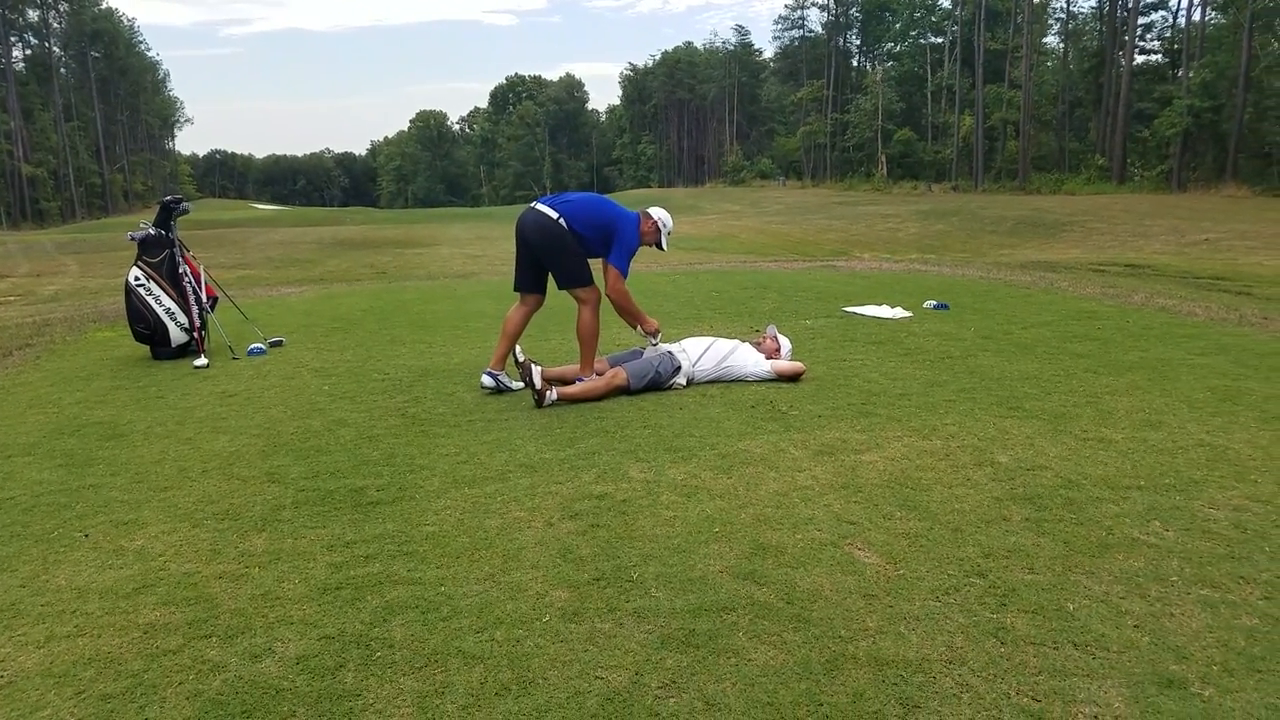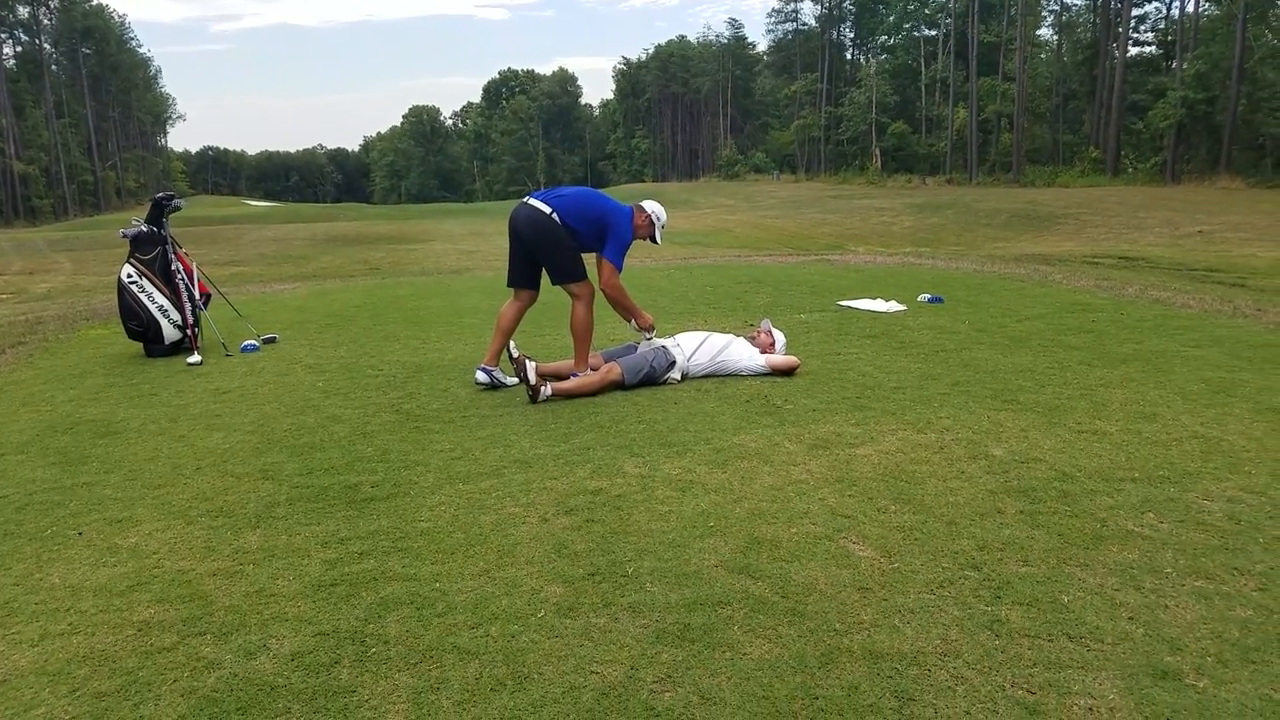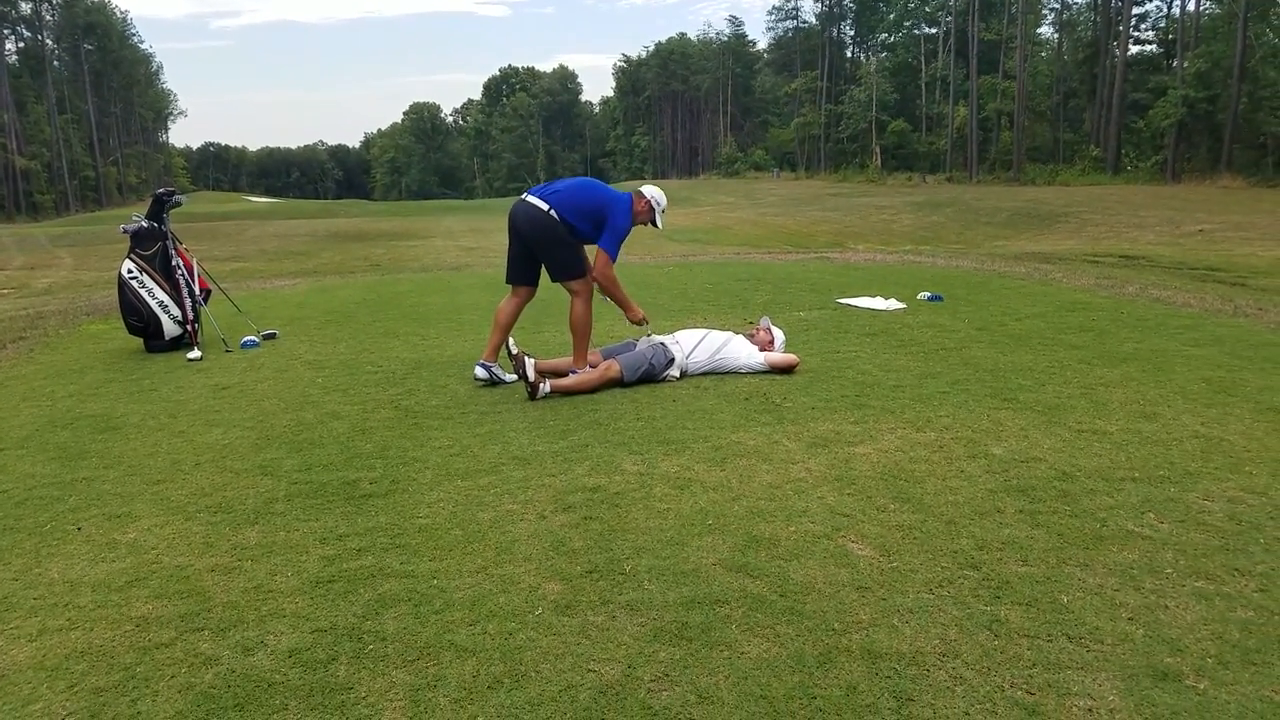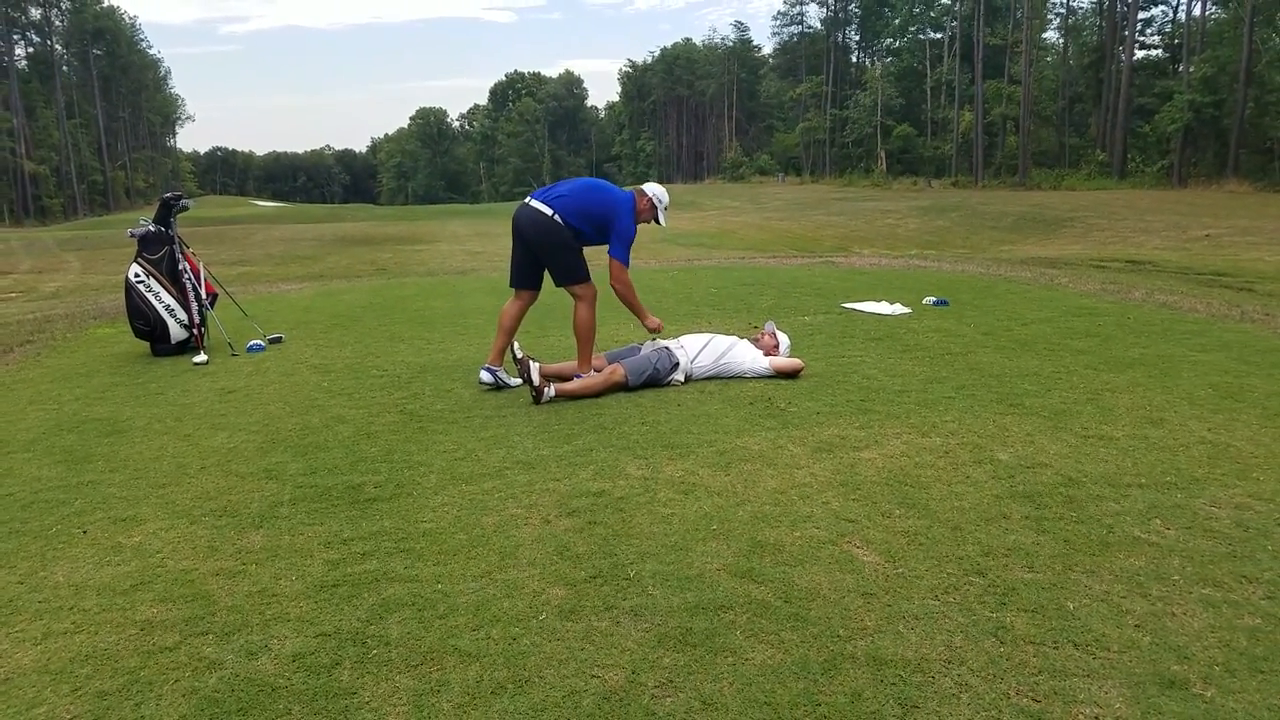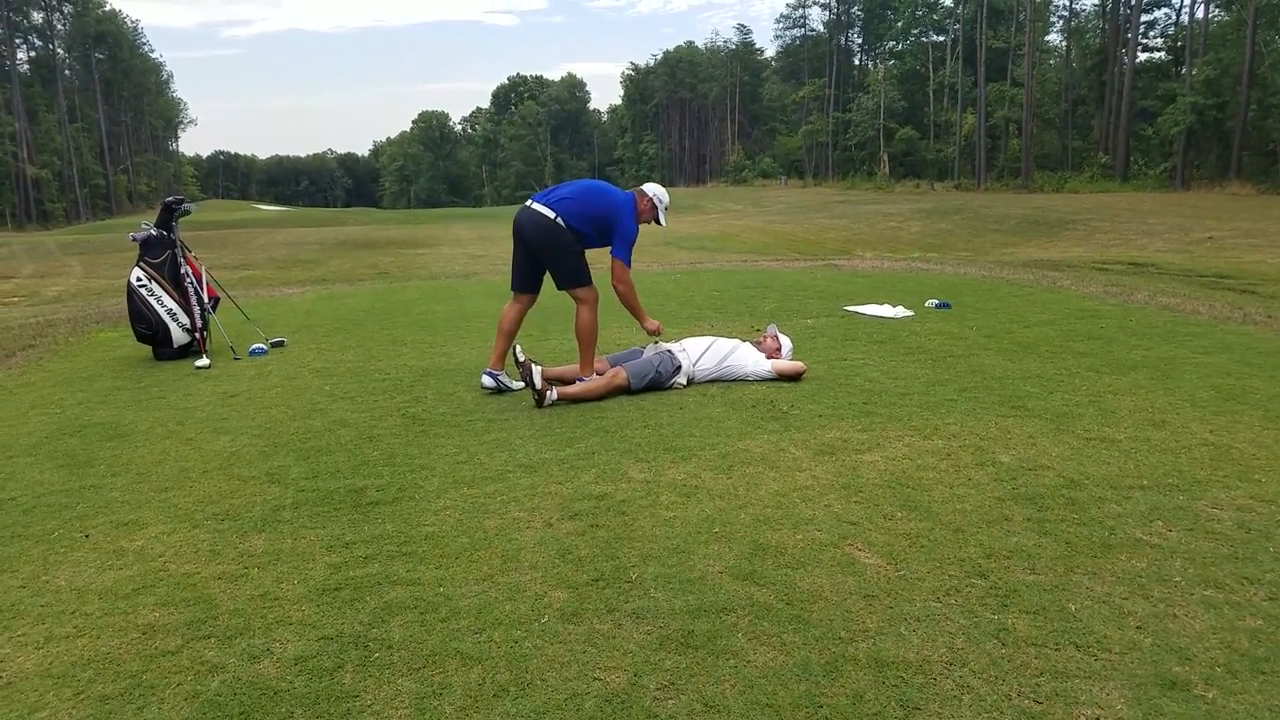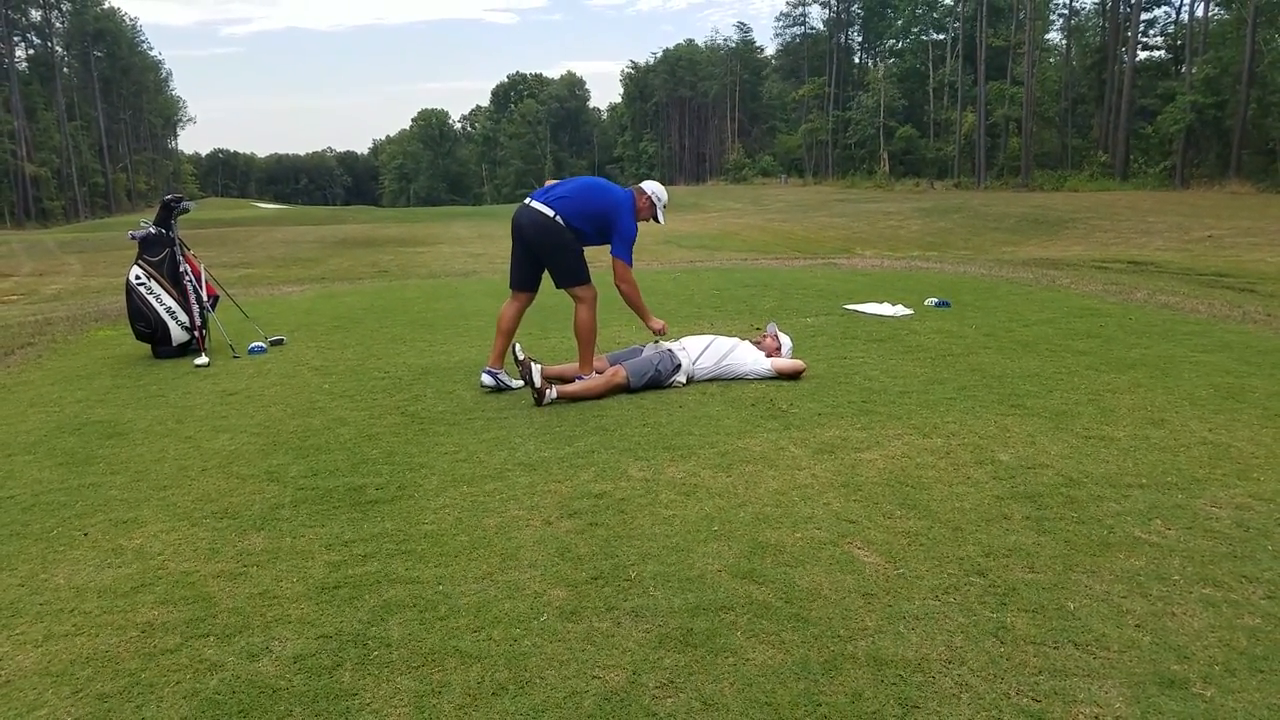
dt=0.3s
person 1, frame 1
left shoulder: (756, 363)
right shoulder: (741, 347)
left elbow: (799, 368)
left wrist: (784, 369)
left hip: (677, 365)
right hip: (671, 349)
left knee: (615, 378)
right knee: (600, 365)
left ankle: (551, 394)
right ankle: (540, 372)
person 1, frame 2
left shoulder: (751, 358)
right shoulder: (736, 342)
left elbow: (793, 362)
left wrist: (777, 365)
left hip: (672, 360)
right hip: (665, 345)
left knee: (609, 374)
right knee: (594, 361)
left ankle: (545, 390)
right ankle: (534, 368)
person 1, frame 3
left shoulder: (749, 355)
right shoulder: (735, 339)
left elbow: (792, 360)
left wrist: (776, 357)
left hip: (671, 357)
right hip: (663, 341)
left knee: (608, 370)
right knee: (593, 358)
left ankle: (544, 386)
right ankle: (532, 365)
person 1, frame 4
left shoulder: (754, 360)
right shoulder: (739, 344)
left elbow: (797, 364)
left wrist: (782, 367)
left hip: (675, 362)
right hip: (667, 346)
left knee: (613, 375)
right knee: (598, 362)
left ankle: (548, 390)
right ankle: (537, 369)
person 1, frame 5
left shoulder: (757, 363)
right shoulder: (743, 347)
left elbow: (799, 367)
left wrist: (785, 370)
left hip: (678, 365)
right hip: (670, 349)
left knee: (615, 378)
right knee: (599, 365)
left ankle: (551, 394)
right ankle: (539, 372)
person 1, frame 6
left shoulder: (757, 362)
right shoulder: (742, 345)
left elbow: (799, 365)
left wrist: (785, 370)
left hip: (677, 364)
right hip: (670, 348)
left knee: (615, 377)
right knee: (599, 363)
left ankle: (550, 392)
right ankle: (539, 370)
person 2, frame 1
left shoulder: (616, 221)
right shoulder: (629, 229)
left elbow: (613, 287)
right elbow: (614, 290)
left wrist: (637, 325)
right wrist: (644, 321)
left hip: (529, 219)
right hip: (550, 227)
left knee: (529, 302)
right knee: (589, 299)
left ankle: (494, 371)
right ankle: (585, 377)
person 2, frame 2
left shoulder: (609, 214)
right shoulder: (622, 224)
left elbow: (607, 281)
right elbow: (608, 284)
left wrist: (631, 319)
right wrist: (639, 316)
left hip: (522, 214)
right hip: (543, 222)
left knee: (522, 298)
right knee: (582, 294)
left ankle: (488, 367)
right ankle: (580, 372)
person 2, frame 3
left shoulder: (609, 200)
right shoulder: (621, 212)
right elbow: (601, 273)
right wrist: (629, 308)
left hip: (521, 210)
right hip: (542, 218)
left knee: (520, 294)
right knee: (581, 291)
left ankle: (488, 363)
right ankle: (579, 370)
person 2, frame 4
left shoulder: (612, 195)
right shoulder: (624, 214)
right elbow: (618, 281)
right wrist: (646, 317)
left hip: (525, 214)
right hip: (546, 223)
left knee: (523, 297)
right knee: (585, 295)
left ankle: (492, 367)
right ankle: (583, 374)
person 2, frame 5
left shoulder: (611, 196)
right shoulder: (625, 215)
right elbow: (620, 282)
right wrist: (645, 320)
left hip: (526, 216)
right hip: (549, 227)
left knee: (521, 300)
right knee: (587, 299)
left ankle: (494, 372)
right ankle: (586, 378)
person 2, frame 6
left shoulder: (607, 191)
right shoulder: (624, 213)
left elbow: (550, 184)
right elbow: (623, 281)
right wrist: (649, 319)
left hip: (524, 214)
right hip: (547, 225)
left knee: (520, 298)
right knee: (585, 297)
left ankle: (493, 370)
right ankle: (585, 376)
